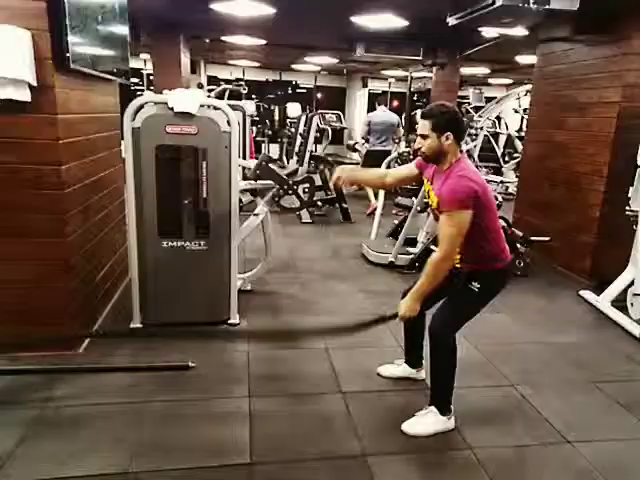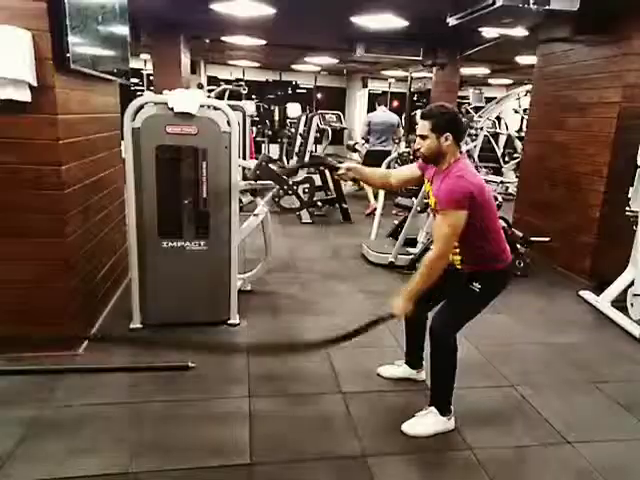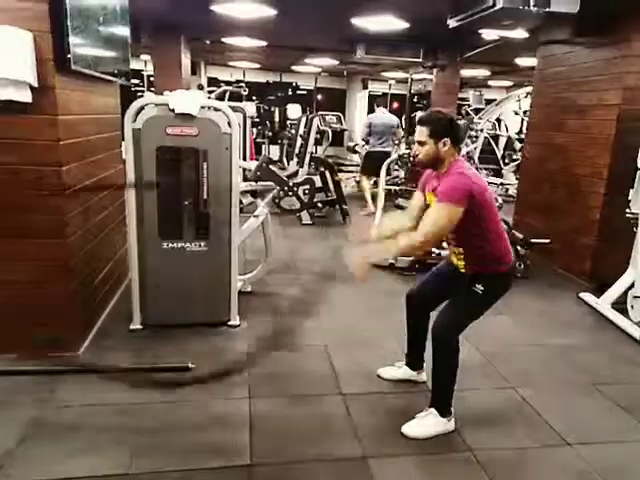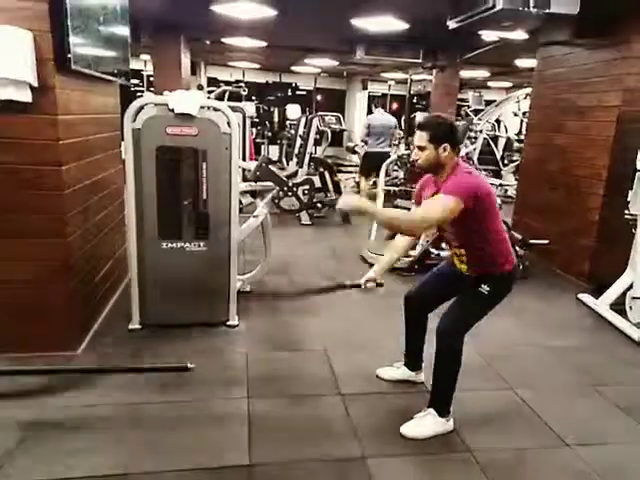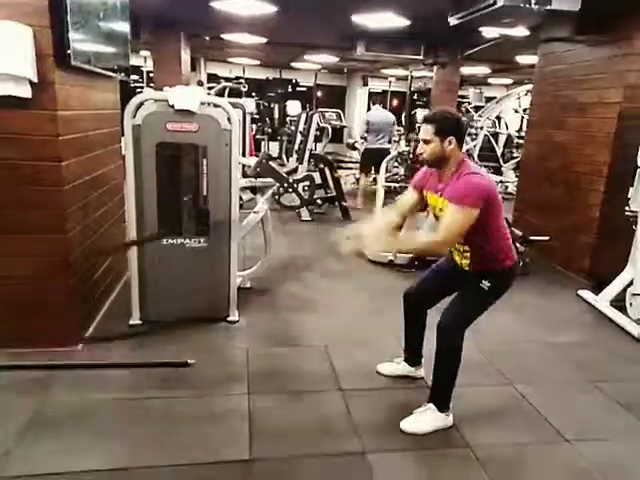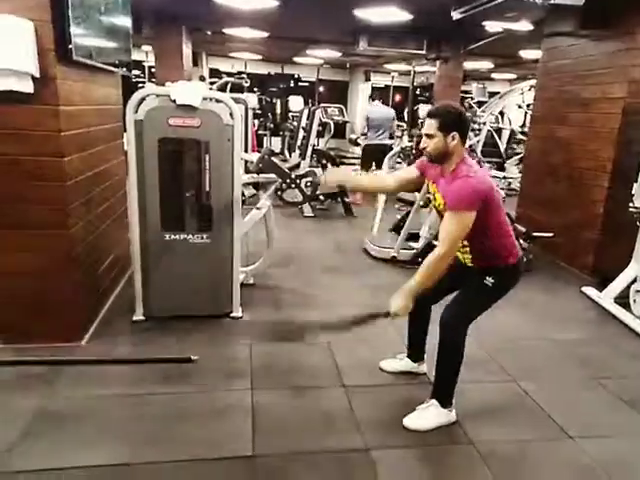
dt=0.1s
person 1, frame 1
left shoulder: (460, 184)
right shoulder: (434, 164)
left elbow: (445, 253)
right elbow: (390, 178)
left wrist: (414, 297)
right wrist: (352, 176)
left hip: (487, 270)
right hip: (461, 261)
left knee: (441, 328)
right knee: (414, 301)
left ankle: (441, 413)
right ankle: (413, 365)
person 1, frame 2
left shoulder: (457, 184)
right shoulder: (434, 164)
left elbow: (440, 252)
right elbow: (395, 179)
left wrist: (407, 296)
right wrist: (359, 171)
left hip: (488, 270)
right hip: (462, 260)
left knee: (442, 328)
right knee: (416, 301)
left ankle: (441, 413)
right ankle: (414, 365)
person 1, frame 3
left shoulder: (460, 183)
right shoulder: (432, 174)
left elbow: (425, 239)
right elbow: (409, 219)
left wrist: (371, 255)
right wrist: (372, 234)
left hip: (491, 272)
right hip: (462, 261)
left knee: (444, 329)
right knee: (416, 299)
left ankle: (441, 414)
right ankle: (414, 366)
person 1, frame 4
left shoulder: (465, 183)
right shoulder: (430, 180)
left elbow: (420, 225)
right elbow: (410, 231)
left wrist: (363, 206)
right wrist: (380, 267)
left hip: (493, 274)
right hip: (462, 263)
left knee: (448, 330)
right knee: (414, 300)
left ankle: (440, 415)
right ankle: (412, 367)
person 1, frame 5
left shoulder: (470, 184)
right shoulder: (429, 174)
left elbow: (443, 240)
right elbow: (398, 211)
left wrist: (388, 241)
right wrist: (363, 232)
left hip: (494, 269)
right hip: (462, 257)
left knee: (450, 325)
right knee: (417, 295)
left ankle: (439, 409)
right ankle: (412, 362)
person 1, frame 6
left shoulder: (467, 185)
right shoulder: (431, 165)
left elbow: (445, 251)
right elbow: (390, 183)
left wrist: (407, 294)
right wrist: (346, 178)
left hip: (498, 266)
right hip: (467, 256)
left knee: (452, 321)
right knee: (420, 295)
left ankle: (442, 407)
right ankle: (415, 359)
